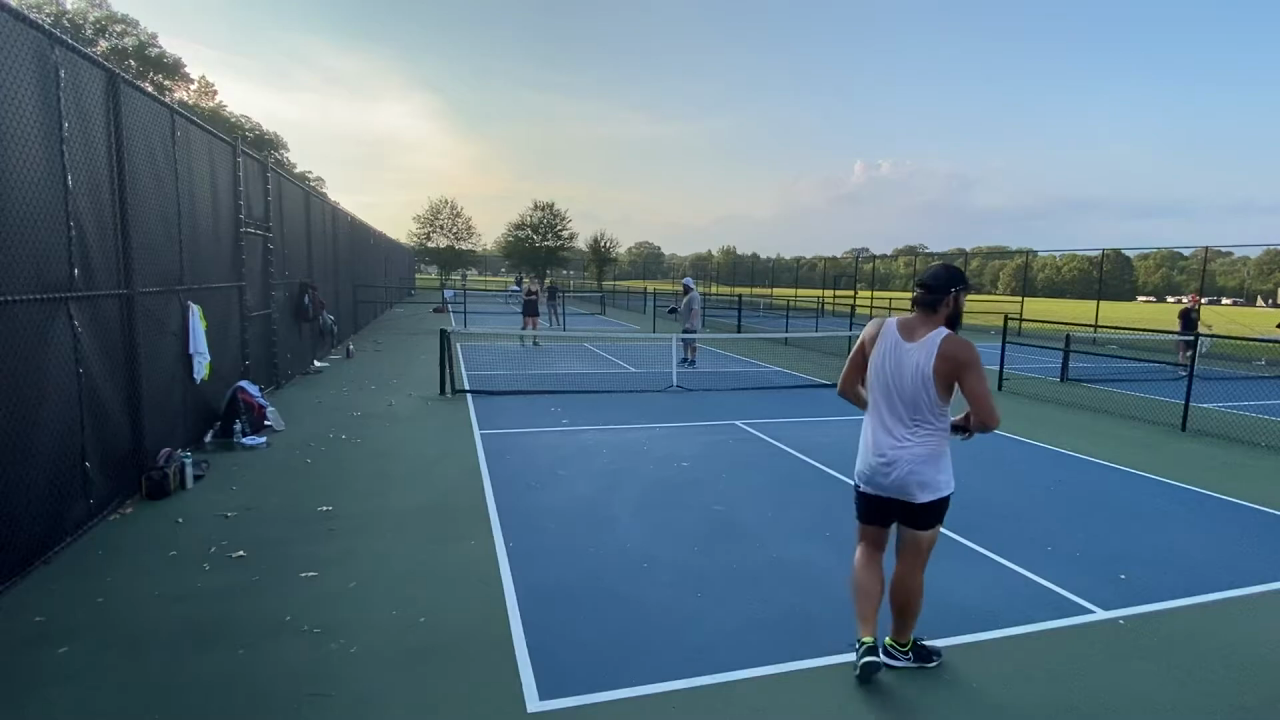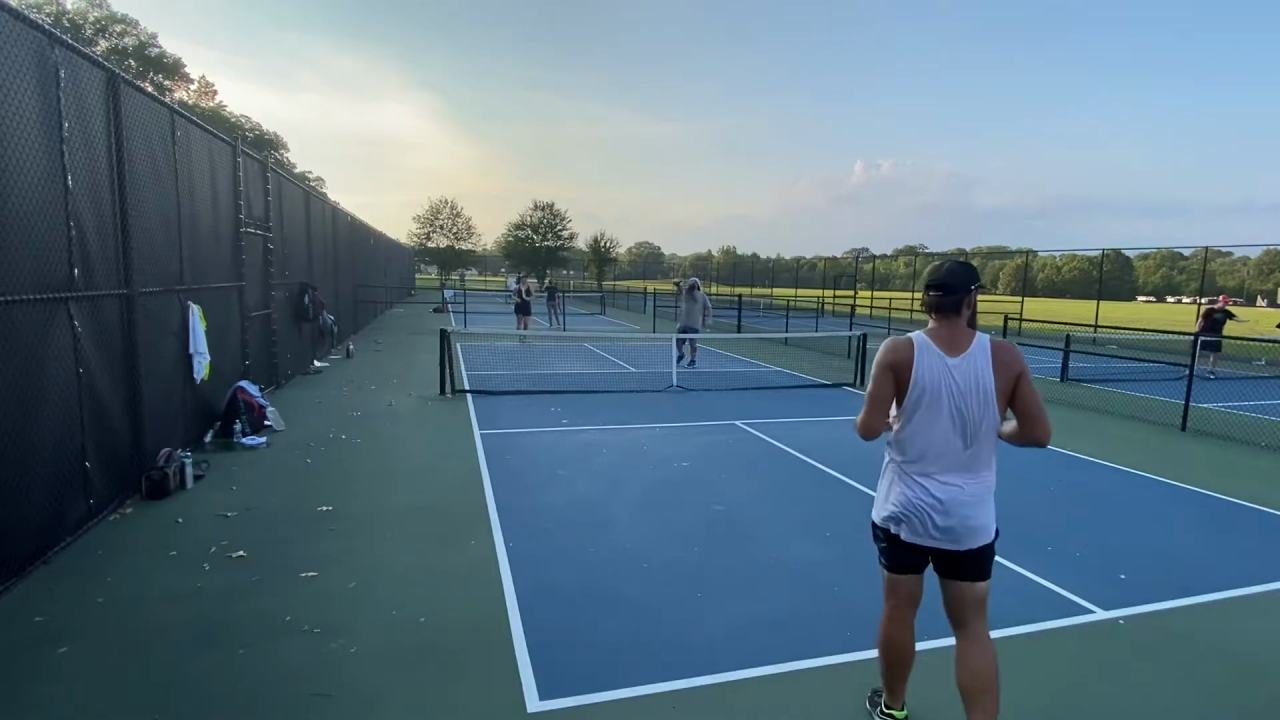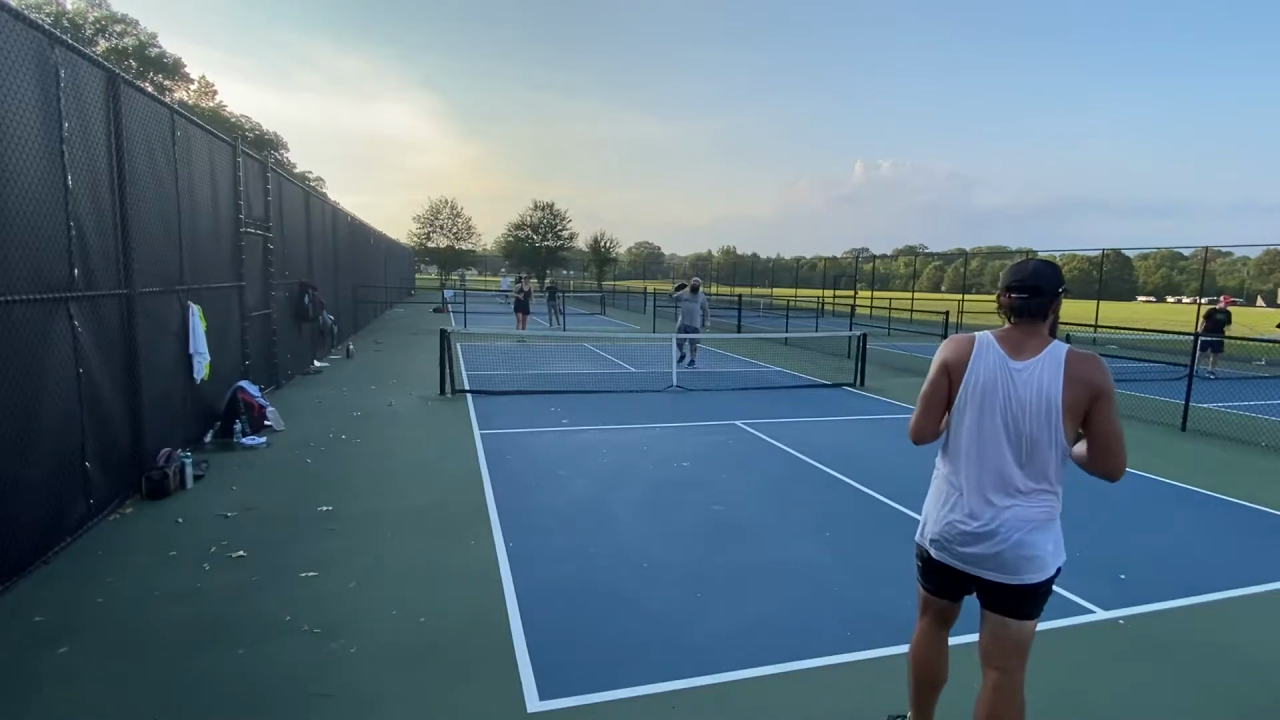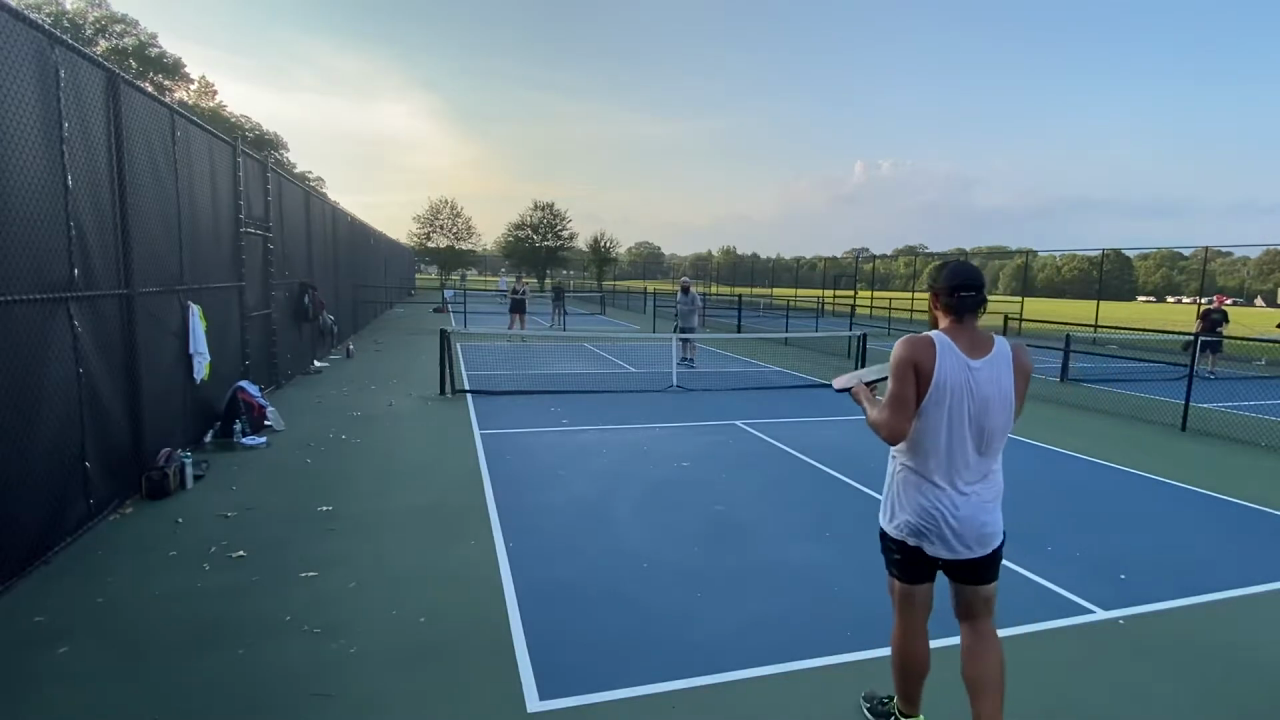
dt=0.7s
person 1, frame 1
left shoulder: (876, 331)
right shoulder: (957, 349)
left elbow: (847, 389)
right elbow: (988, 418)
right wrist: (967, 422)
left hip: (872, 467)
right hip: (924, 476)
left knee: (869, 547)
right knee: (912, 565)
left ankle: (867, 643)
right ankle: (900, 647)
person 1, frame 2
left shoulder: (897, 352)
right shoulder: (1005, 357)
left elbow: (868, 428)
right elbow: (1038, 435)
left hip: (904, 509)
right hip: (971, 516)
left knee: (899, 610)
right knee: (972, 626)
person 1, frame 3
left shoulder: (959, 351)
right shoulder: (1087, 372)
left elbow: (920, 432)
right elbow: (1110, 468)
left hip: (948, 528)
right hip: (1024, 546)
left knee: (933, 625)
right knee: (1004, 669)
person 1, frame 4
left shoulder: (914, 350)
right shoulder: (1017, 358)
left elbow: (893, 431)
left wrist: (865, 397)
left hip: (913, 516)
right hip: (980, 520)
left knee: (911, 620)
right knee: (979, 625)
